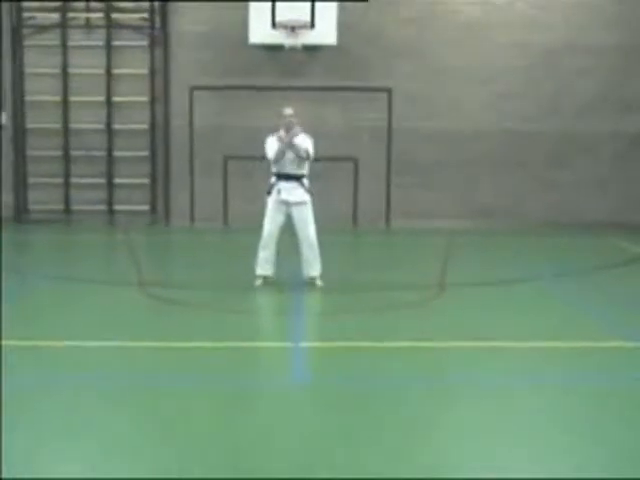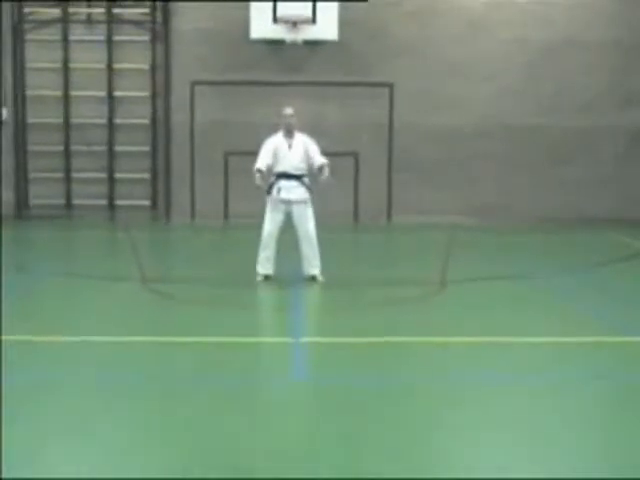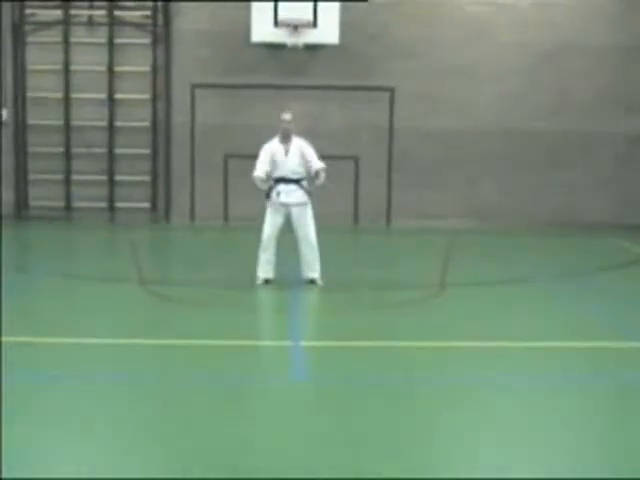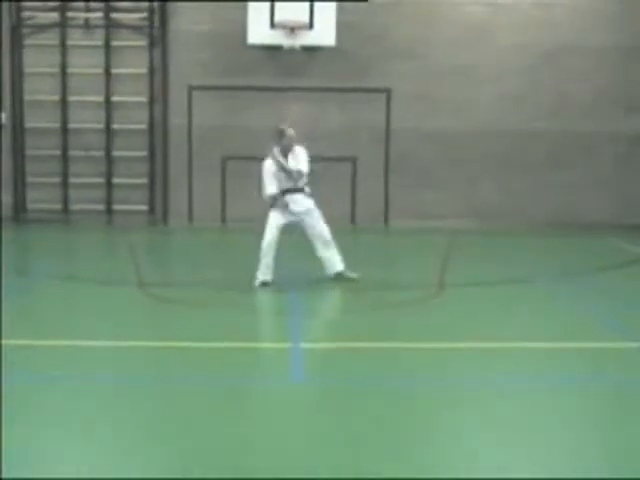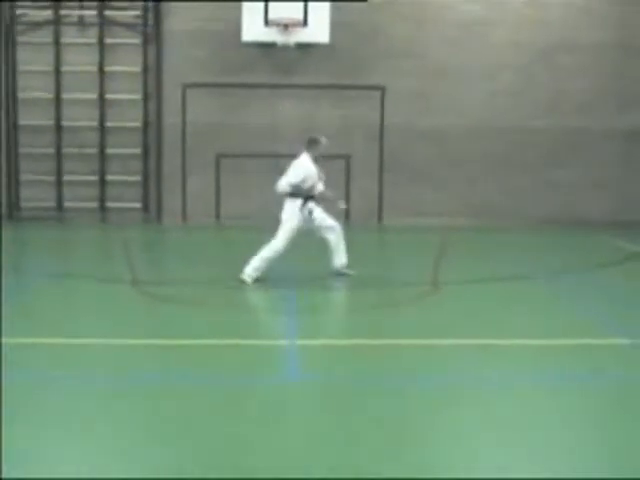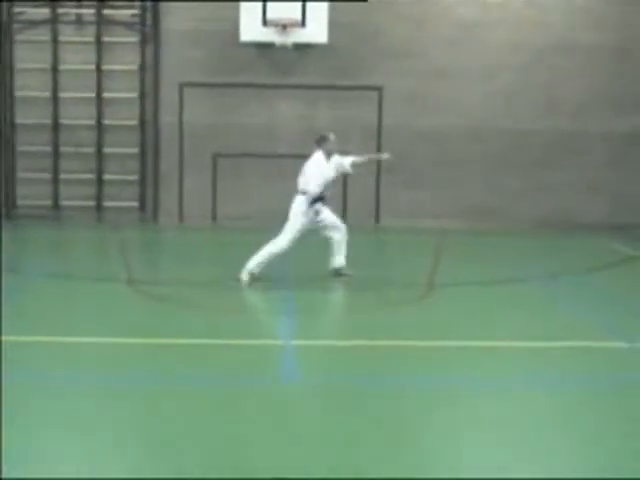
dt=0.4s
person 1, frame 1
left shoulder: (304, 138)
right shoulder: (273, 139)
left elbow: (304, 155)
right elbow: (275, 158)
left wrist: (288, 140)
right wrist: (288, 140)
left hip: (299, 190)
right hip: (278, 189)
left knee: (308, 234)
right knee: (269, 233)
left ankle: (313, 274)
right ankle: (264, 273)
person 1, frame 2
left shoulder: (306, 141)
right shoulder: (271, 141)
left elbow: (318, 160)
right elbow: (262, 163)
left wrist: (324, 169)
right wrist: (259, 175)
left hip: (299, 189)
right hip: (278, 189)
left knee: (307, 232)
right knee: (269, 232)
left ankle: (313, 271)
right ankle: (265, 271)
person 1, frame 3
left shoulder: (303, 145)
right shoulder: (269, 147)
left elbow: (316, 164)
right elbow: (260, 171)
left wrist: (320, 175)
right wrist: (260, 182)
left hip: (299, 193)
right hip: (278, 194)
left knee: (308, 235)
right knee: (269, 235)
left ankle: (313, 275)
right ankle: (265, 274)
person 1, frame 4
left shoulder: (299, 152)
right shoulder: (269, 163)
left elbow: (299, 175)
right elbow: (270, 191)
left wrist: (279, 161)
right wrist: (278, 202)
left hip: (303, 201)
right hip: (283, 202)
left knee: (322, 234)
right knee: (269, 240)
left ankle: (337, 270)
right ankle: (263, 277)
person 1, frame 5
left shoulder: (313, 165)
right shoulder: (301, 165)
left elbow: (319, 187)
right elbow: (281, 187)
left wrist: (337, 200)
right wrist: (304, 191)
left hip: (310, 207)
right hip: (296, 208)
left knee: (334, 229)
right knee: (280, 242)
left ankle: (340, 266)
right ankle: (249, 273)
person 1, frame 6
left shoulder: (332, 160)
right shoulder: (315, 164)
left elbow: (354, 161)
right elbow: (312, 190)
left wrist: (377, 156)
right wrist: (328, 182)
left hip: (317, 207)
right hip: (304, 206)
left knee: (339, 230)
right knee: (284, 241)
left ankle: (337, 267)
right ankle: (250, 270)
